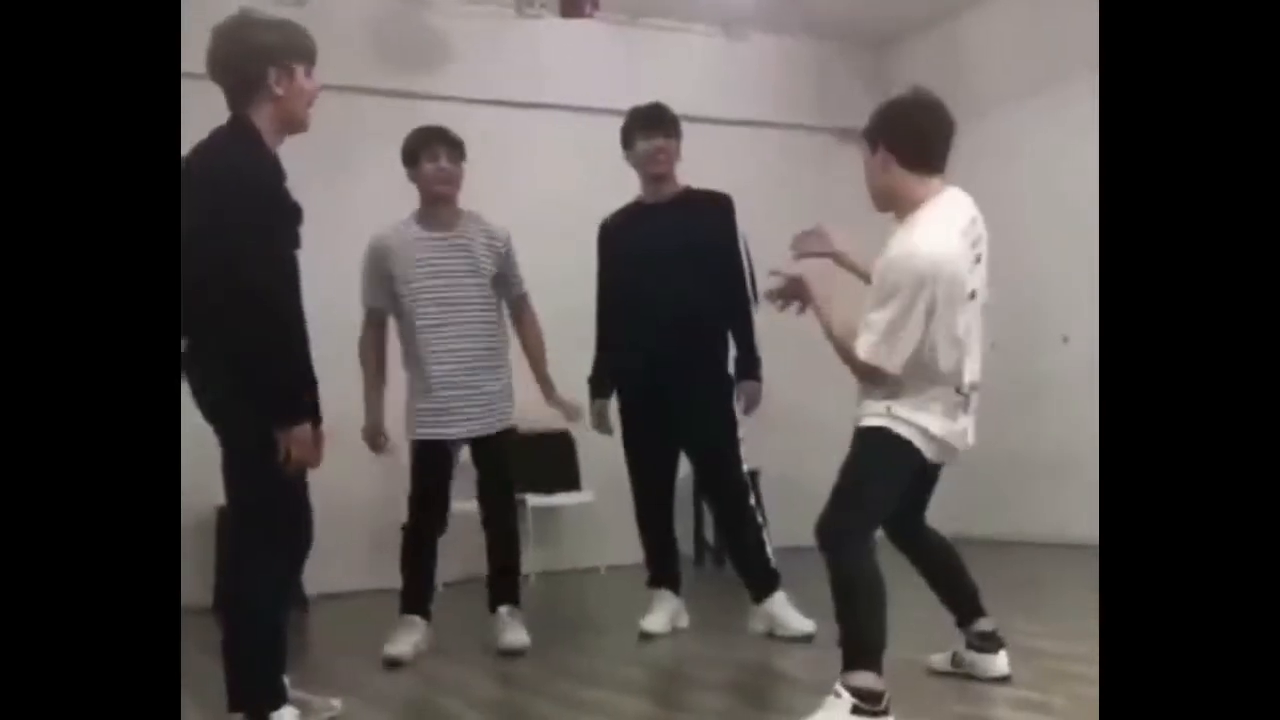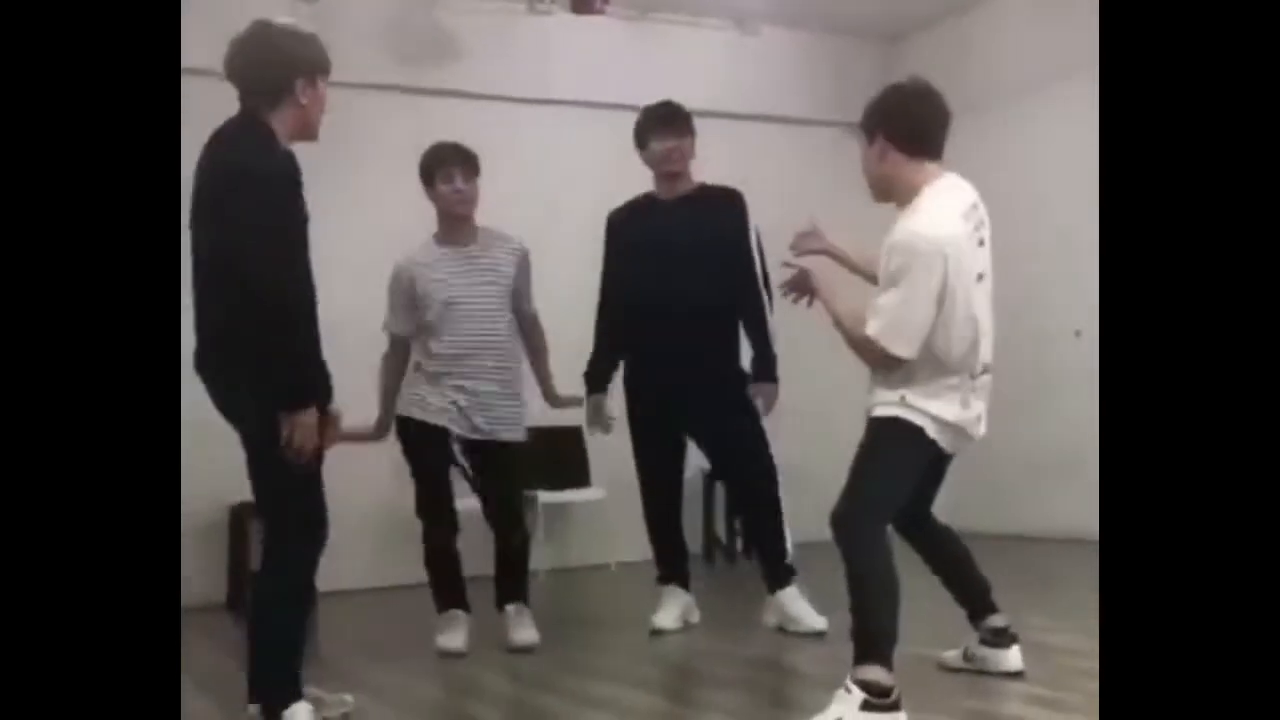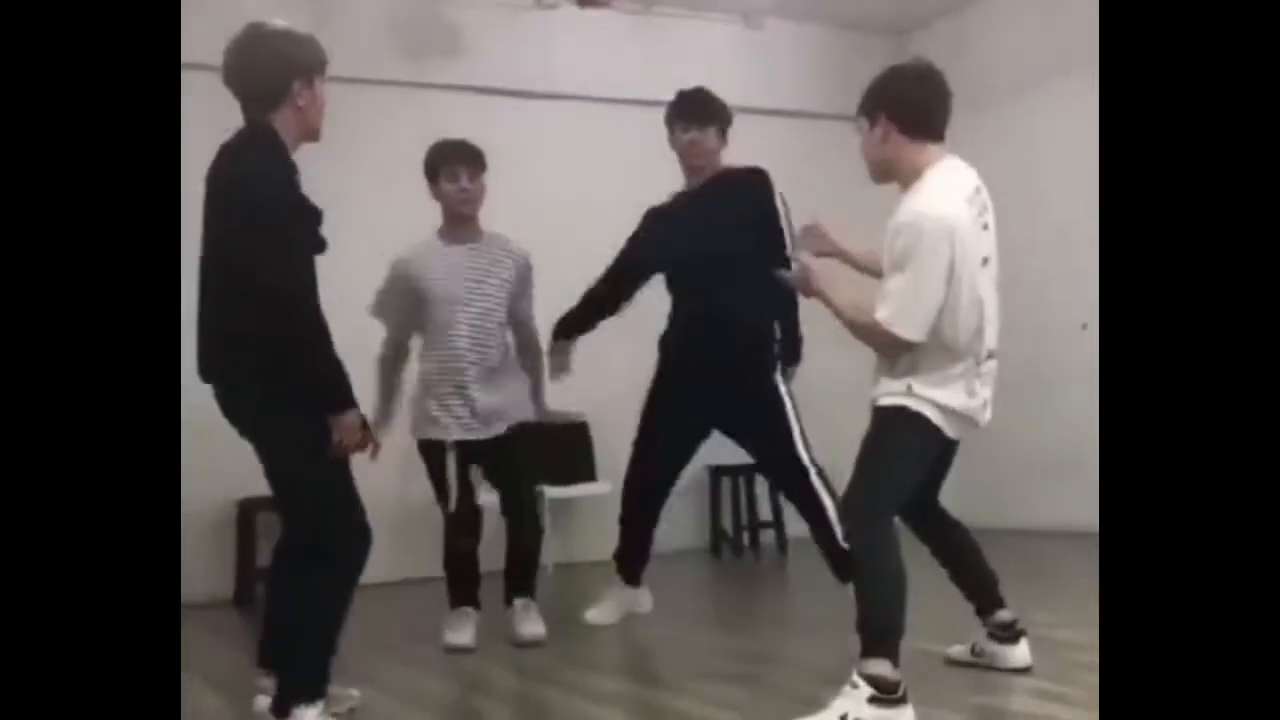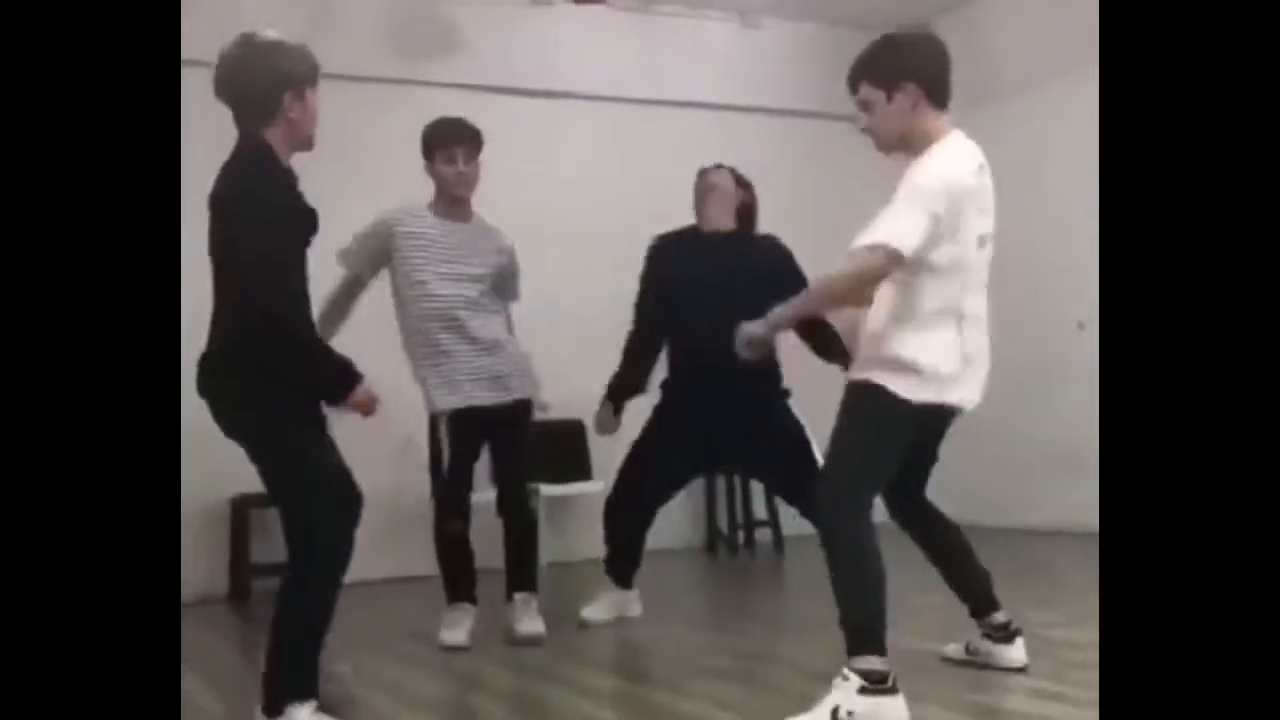
dt=0.3s
person 1, frame 1
left shoulder: (226, 162)
right shoulder: (242, 167)
right elbow: (264, 298)
left wrist: (296, 403)
right wrist: (295, 410)
left hip: (240, 376)
right hip: (247, 382)
left knee: (272, 535)
right knee: (270, 538)
person 1, frame 2
left shoulder: (237, 152)
right shoulder: (260, 160)
right elbow: (277, 285)
left wrist: (309, 392)
right wrist: (301, 397)
left hip: (250, 367)
right hip: (260, 372)
left knee: (294, 528)
right knee: (295, 529)
person 1, frame 3
left shoulder: (245, 165)
right shoulder: (261, 172)
right elbow: (288, 300)
left wrist: (334, 398)
right wrist: (337, 402)
left hip: (263, 377)
right hip: (271, 381)
left knee: (310, 530)
right knee: (340, 535)
person 1, frame 4
left shoulder: (252, 178)
right shoulder: (260, 187)
right elbow: (276, 309)
left wrist: (332, 376)
right wrist: (341, 383)
left hip: (262, 380)
right hip: (262, 387)
left knee: (332, 508)
right knee: (324, 532)
person 2, frame 1
left shoulder: (918, 251)
right shoulder: (959, 211)
left elbow: (869, 365)
left wrist: (814, 301)
right wrist: (839, 255)
left hip: (907, 417)
right hip: (940, 408)
left knee: (842, 531)
right knee: (904, 523)
right ankle: (984, 641)
person 2, frame 2
left shoulder: (921, 233)
right shoulder: (959, 197)
left elbow: (881, 350)
left wrist: (823, 292)
right wrist: (835, 253)
left hip: (920, 406)
right hip: (950, 396)
left knee: (856, 523)
right knee: (911, 516)
right ankle: (997, 637)
person 2, frame 3
left shoulder: (923, 214)
right shoulder: (960, 182)
left elbow: (892, 335)
left wrist: (823, 290)
right wrist: (840, 252)
left hip: (925, 392)
right hip: (953, 385)
left knee: (864, 514)
right knee: (918, 505)
right ankle: (1003, 631)
person 2, frame 4
left shoulder: (938, 173)
right shoulder: (963, 163)
left elbow: (875, 264)
left wrist: (772, 321)
left hip: (908, 373)
right hip: (941, 369)
left knee: (841, 503)
right knee: (907, 499)
right ankle: (998, 631)
person 3, frame 1
left shoulder: (492, 240)
right shoulder: (388, 247)
left elbow: (523, 314)
right elbow: (374, 329)
left wrist: (549, 386)
right wrist: (373, 409)
left hip: (492, 405)
right hip: (431, 410)
left knee: (499, 514)
right knee: (424, 518)
left ankle: (506, 610)
right ankle: (413, 619)
person 3, frame 2
left shoulder: (512, 253)
right shoulder: (412, 269)
left elbow: (529, 324)
right elbow: (399, 348)
left wrist: (549, 390)
right wrist: (381, 420)
left hip: (498, 414)
right hip: (429, 410)
left knee: (509, 520)
right knee: (438, 522)
left ankle: (515, 608)
right ankle: (453, 614)
person 3, frame 3
left shoulder: (513, 258)
right shoulder: (412, 263)
right elbow: (397, 342)
left wrist: (537, 400)
right wrist: (381, 415)
left hip: (503, 412)
right hip: (444, 413)
left knee: (526, 514)
right knee: (461, 523)
left ankle: (523, 603)
right ankle: (462, 610)
person 3, frame 4
left shoulder: (497, 244)
right shoulder: (394, 229)
right elbow: (349, 289)
left hip: (507, 388)
right hip: (449, 391)
left knee: (517, 501)
right knee: (451, 508)
left ankle: (524, 599)
right ankle: (460, 605)
person 4, frame 1
left shoulder: (714, 210)
right shoulder: (616, 229)
left elbow: (737, 293)
right elbow: (608, 313)
left wrist: (748, 365)
right wrist: (601, 385)
left hip: (704, 377)
right hip: (640, 383)
left knee: (728, 487)
right knee: (651, 493)
left ankle: (768, 596)
right ankle: (666, 594)
person 4, frame 2
left shoulder: (725, 207)
right shoulder: (625, 222)
left elbow: (750, 292)
right elbow: (612, 306)
left wrist: (764, 366)
right wrist: (597, 381)
left hip: (717, 375)
right hip: (650, 381)
left knee: (753, 477)
right knee: (660, 490)
left ankle: (783, 591)
right ankle: (676, 591)
person 4, frame 3
left shoulder: (753, 187)
right shoulder: (661, 220)
left elbow: (782, 270)
right elbow: (616, 284)
left wrist: (788, 348)
right wrist: (566, 331)
left hip: (749, 371)
right hip: (684, 376)
left knee: (800, 477)
right knee: (643, 484)
left ankle: (858, 579)
right ankle: (628, 586)
person 4, frame 4
left shoulder: (768, 254)
right shoulder: (666, 253)
left elbow: (810, 323)
right elbow: (646, 337)
left wrist: (855, 360)
right wrist: (614, 397)
left hip: (759, 406)
right hip: (686, 408)
right knee: (626, 503)
right ankle: (620, 591)
